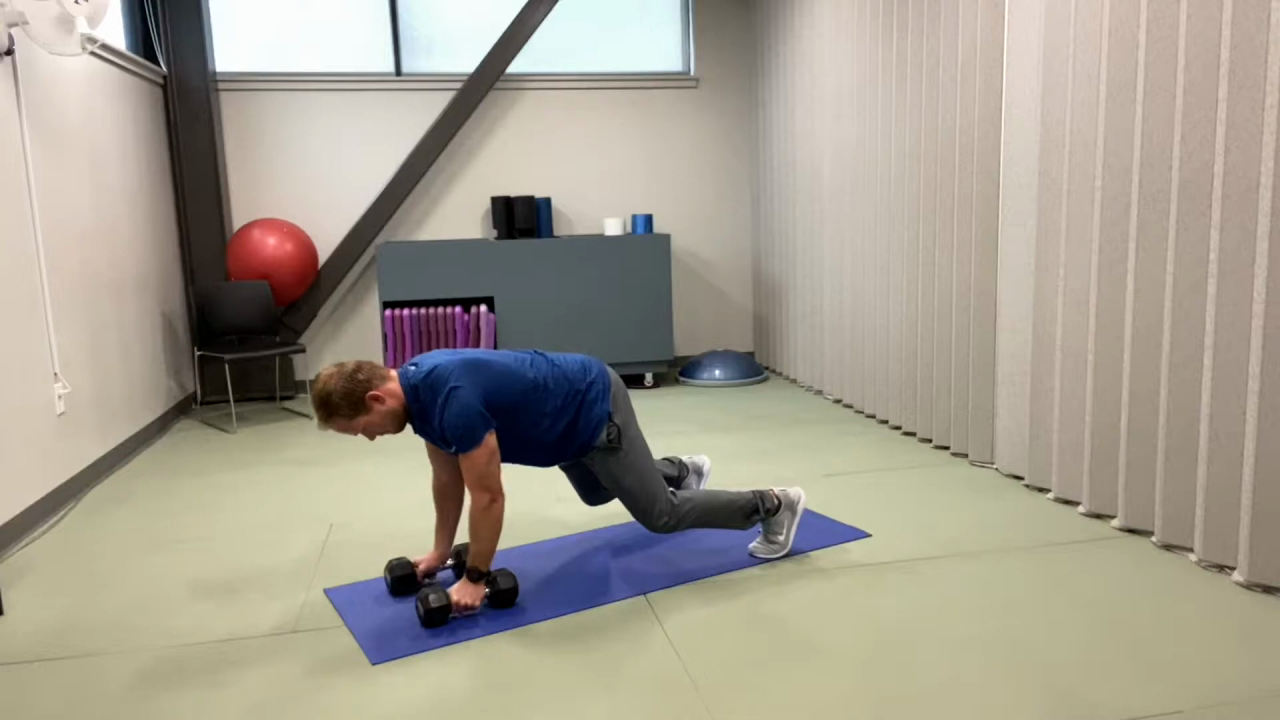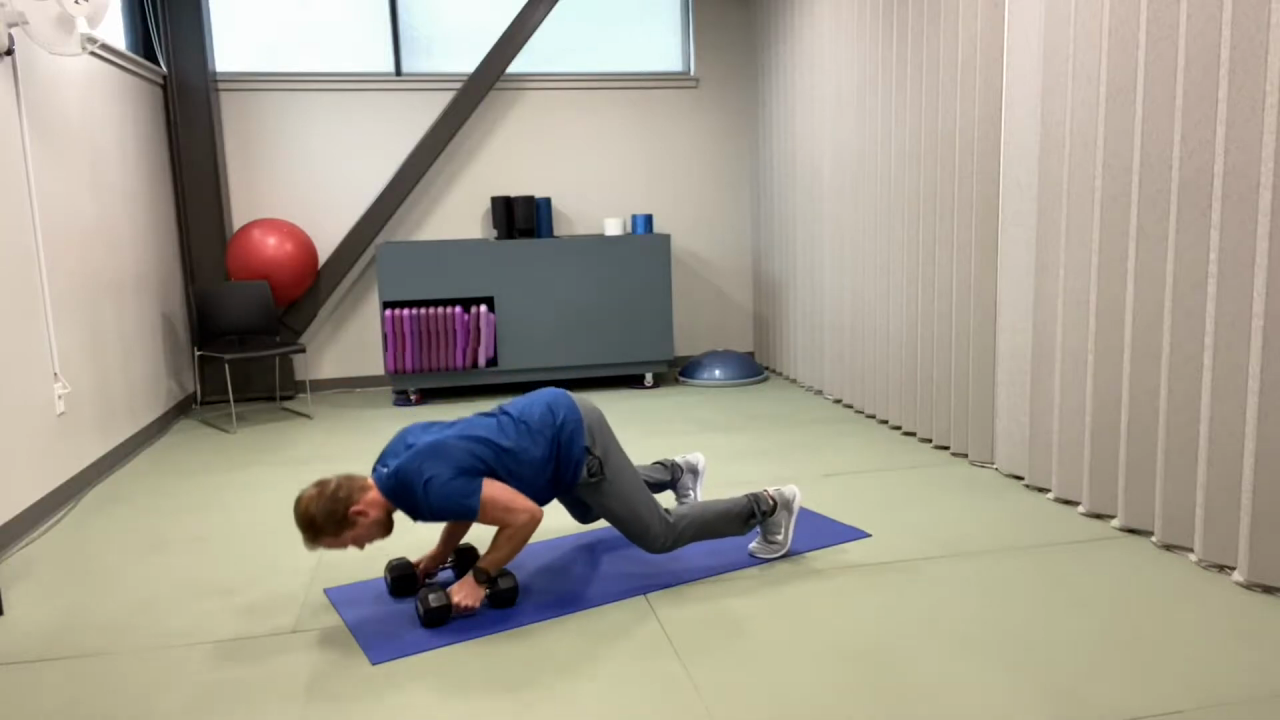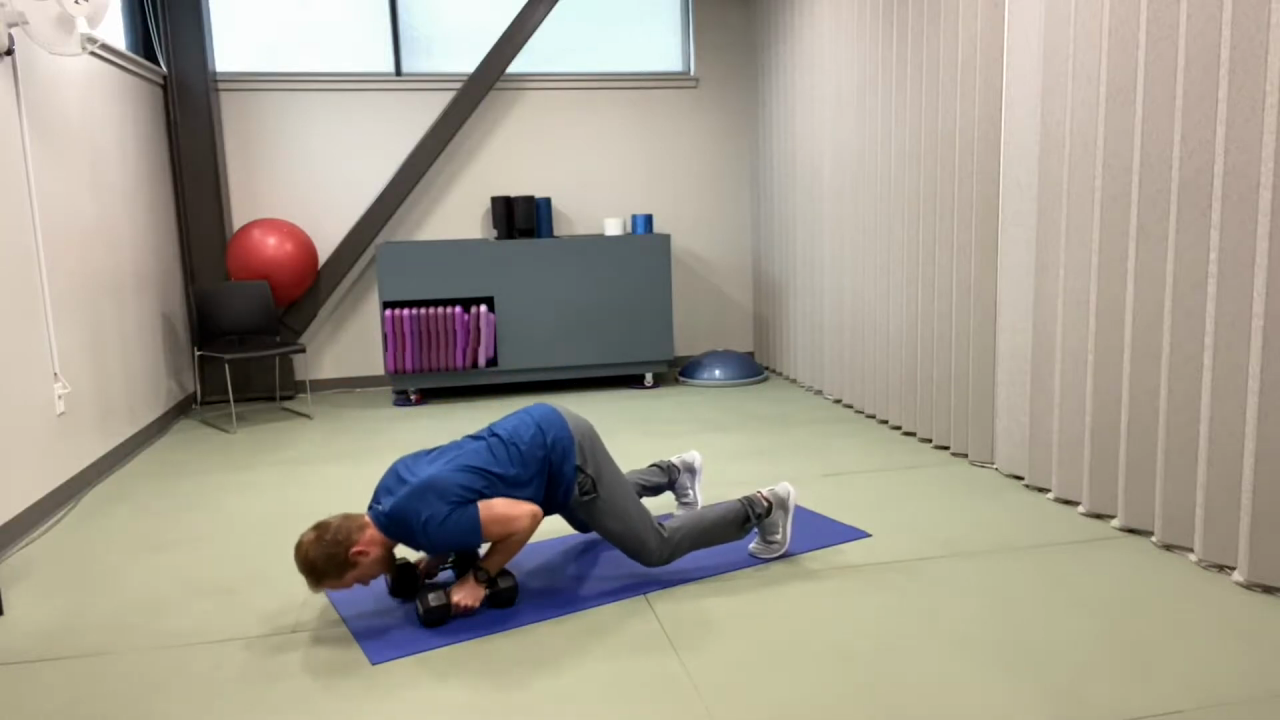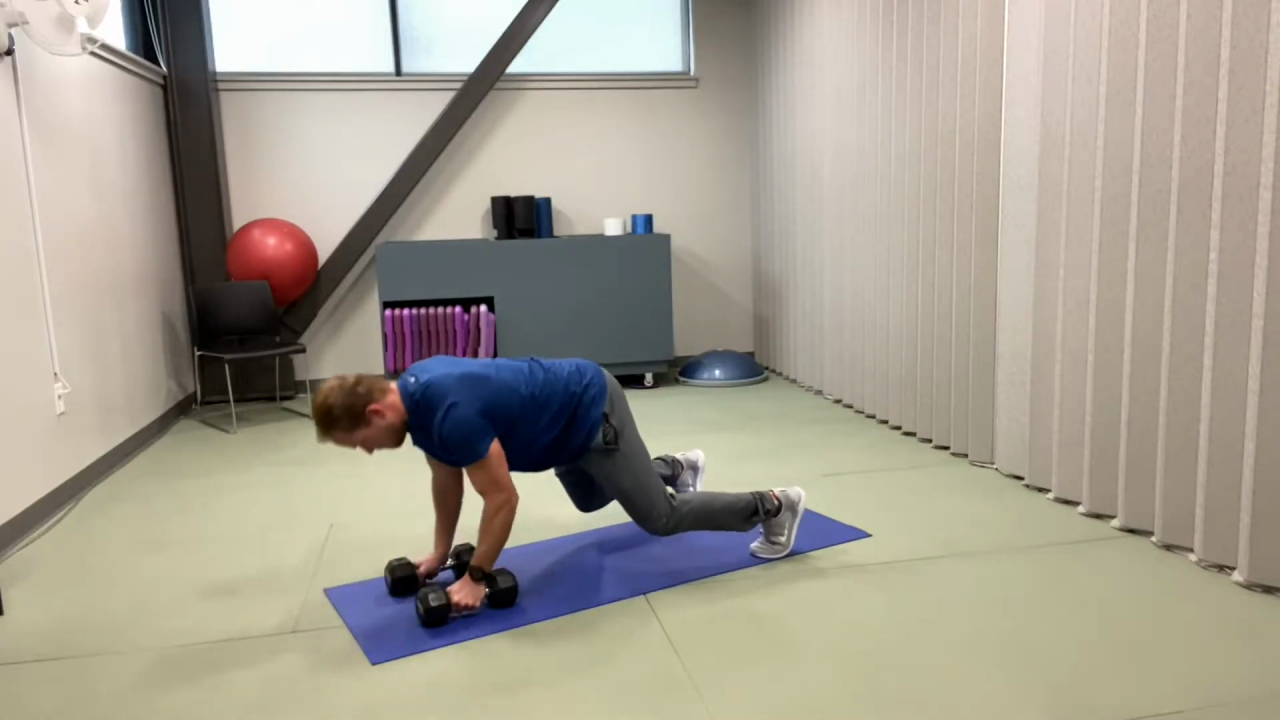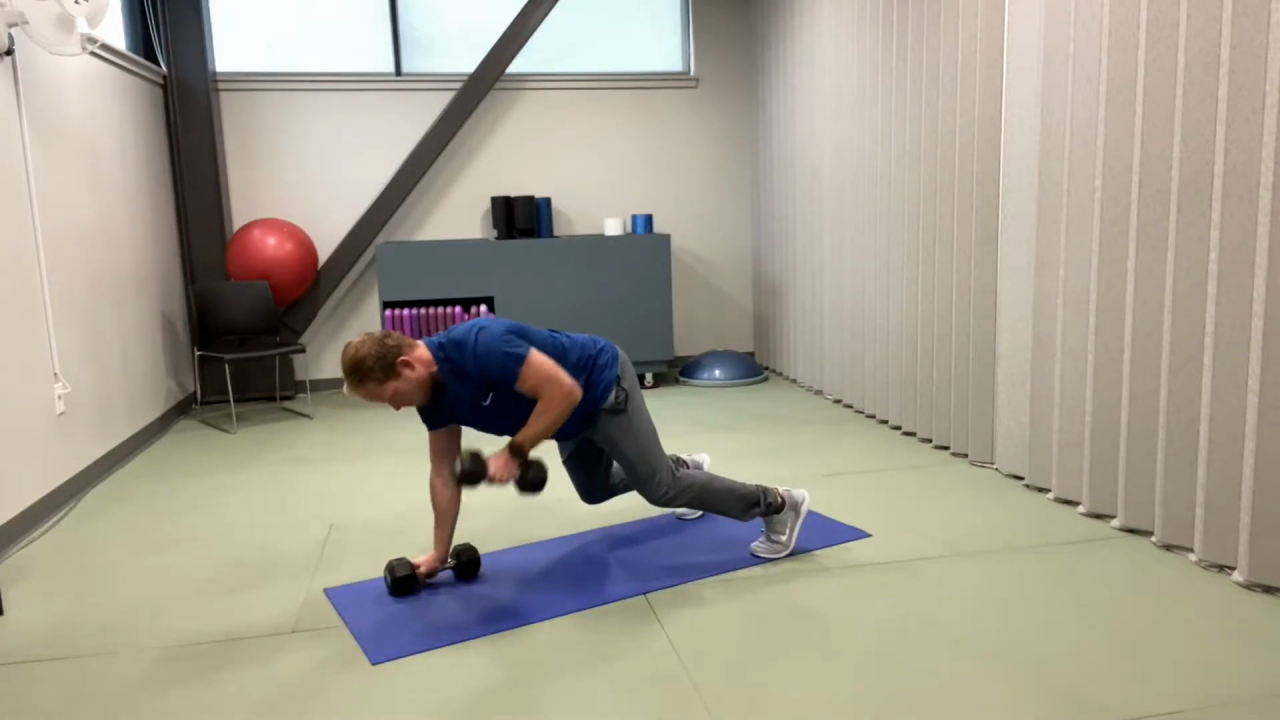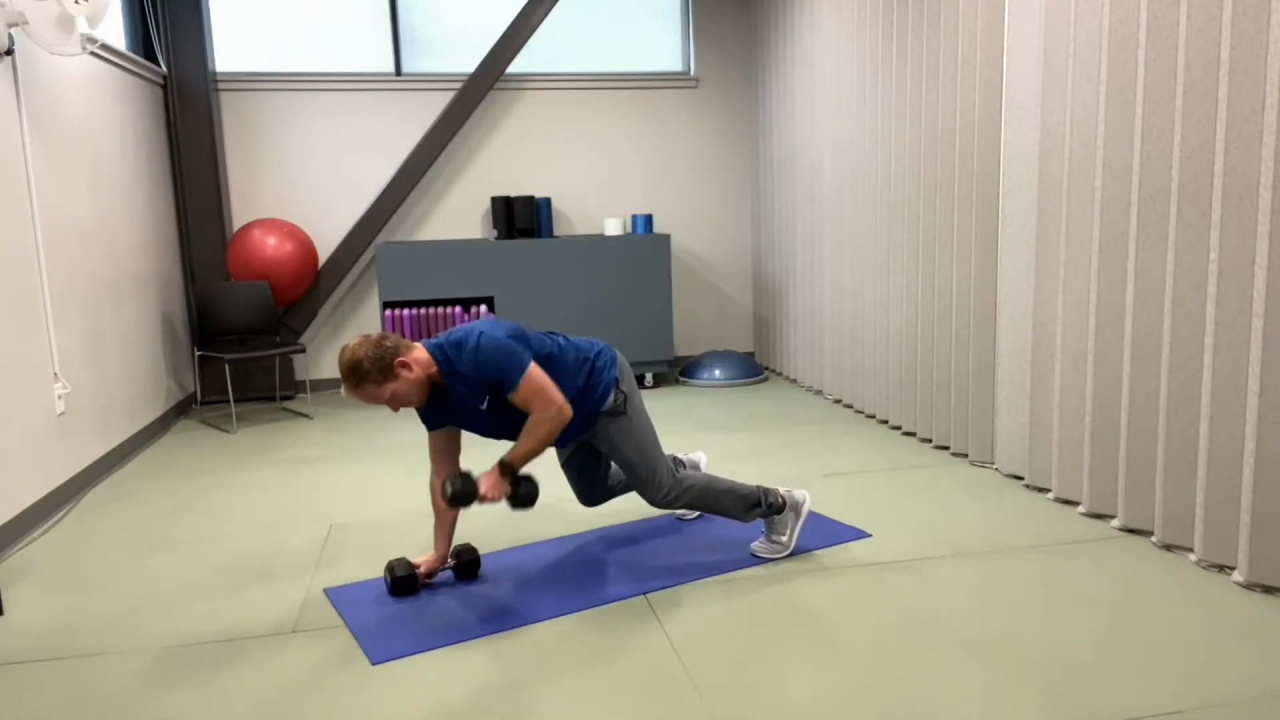
dt=0.5s
person 1, frame 1
left shoulder: (452, 399)
right shoulder: (416, 387)
left elbow: (488, 496)
right elbow: (447, 476)
left wrist: (475, 578)
right wrist: (440, 550)
left hip: (594, 406)
right hip: (573, 406)
left knee: (660, 513)
right knee: (598, 494)
left ankle: (772, 504)
right ankle: (683, 471)
person 1, frame 2
left shoulder: (429, 488)
right shoulder: (393, 466)
left elbow: (526, 515)
left wrist: (478, 578)
right wrist: (440, 553)
left hip: (574, 438)
right hip: (552, 415)
left knee: (658, 532)
right knee: (590, 511)
left ankle: (768, 505)
right ankle: (679, 470)
person 1, frame 3
left shoulder: (427, 521)
right shoulder: (390, 494)
left elbow: (526, 517)
left wrist: (478, 578)
right wrist: (438, 558)
left hip: (564, 453)
right hip: (544, 429)
left knee: (654, 548)
right knee: (591, 517)
left ankle: (764, 506)
right ankle: (675, 472)
person 1, frame 4
left shoulder: (451, 412)
right shoulder: (414, 395)
left elbow: (503, 499)
right elbow: (447, 478)
left wrist: (476, 577)
right wrist: (440, 552)
left hip: (592, 409)
right hip: (568, 413)
left knee: (658, 515)
right knee: (591, 499)
left ankle: (774, 505)
right ankle: (676, 467)
person 1, frame 5
left shoulder: (482, 346)
right shoulder: (433, 385)
left elbow: (566, 392)
right elbow: (444, 471)
left wrist: (513, 454)
right wrist: (439, 552)
left hip: (601, 383)
right hip: (575, 406)
left knee: (659, 487)
right knee: (595, 490)
left ankle: (777, 504)
right ankle: (684, 465)
person 1, frame 6
left shoulder: (482, 348)
right shoulder: (432, 389)
left elbow: (556, 413)
right elbow: (445, 472)
left wrist: (504, 472)
right wrist: (441, 548)
left hip: (600, 386)
right hip: (575, 410)
left knee: (660, 489)
right knee: (594, 492)
left ankle: (779, 503)
right ankle: (682, 464)
